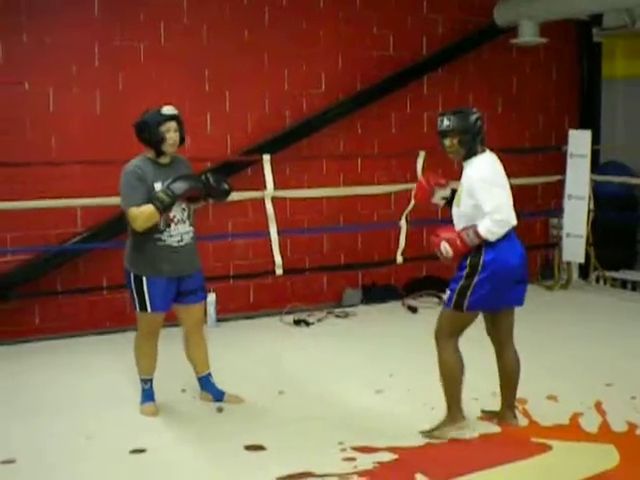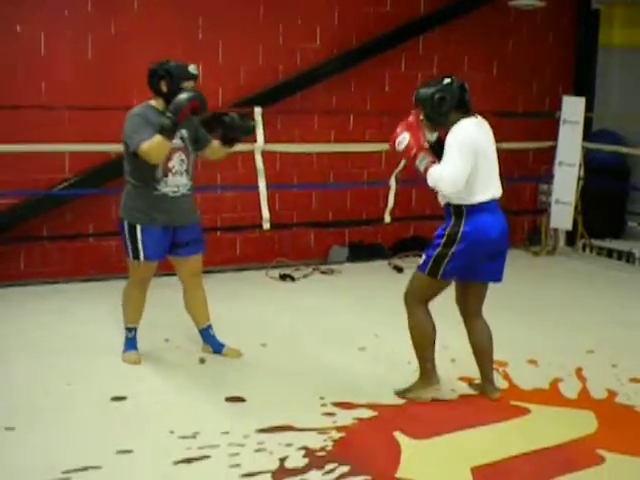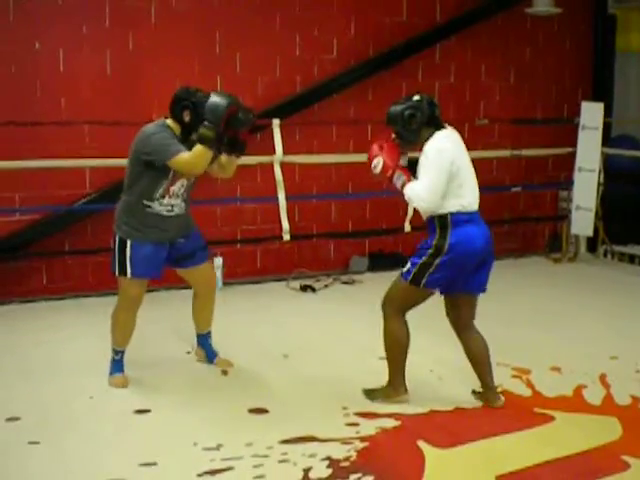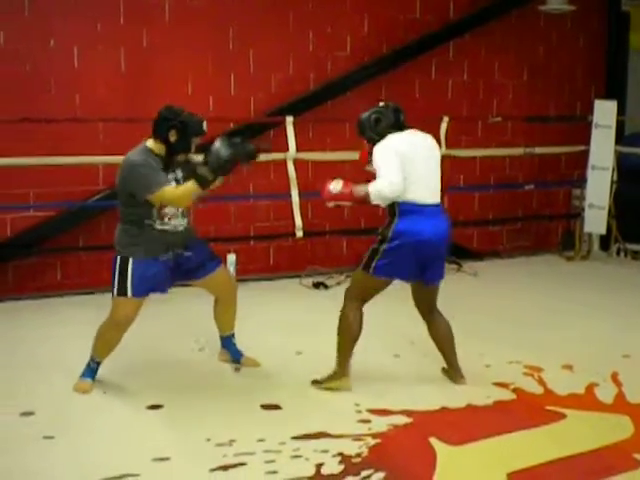
dt=1s
person 1, frame 1
left shoulder: (478, 171)
right shoulder: (484, 162)
left elbow: (499, 218)
left wrist: (463, 240)
right wrist: (445, 194)
left hip: (488, 259)
right hip: (509, 254)
left knee: (445, 335)
right knee: (502, 340)
left ankle: (453, 417)
right ankle: (508, 411)
person 1, frame 2
left shoulder: (463, 134)
right shoulder: (477, 125)
left elbow: (449, 184)
left wrist: (419, 154)
right wrist: (429, 143)
left hip: (467, 227)
right hip: (491, 223)
left knee: (414, 298)
right knee: (471, 311)
left ankle: (428, 380)
right ankle: (488, 383)
person 1, frame 3
left shoulder: (436, 148)
right shoulder: (449, 136)
left elbow: (425, 201)
left wrist: (393, 171)
right wrist: (398, 163)
left hip: (451, 239)
right hip: (477, 235)
left knee: (392, 307)
right knee: (462, 321)
left ankle: (396, 387)
right ankle: (490, 392)
person 1, frame 4
left shoulder: (387, 147)
right shoulder: (427, 140)
left elbow: (390, 188)
left wrist: (351, 193)
right wrist: (370, 185)
left hip: (406, 229)
right hip: (438, 226)
left knee: (353, 299)
right knee: (427, 306)
left ankle: (341, 373)
right ankle: (455, 370)
person 2, frame 1
left shoulder: (182, 165)
right shoulder: (136, 171)
right elbow: (137, 220)
left wrist: (207, 191)
right wrist: (171, 194)
left hip: (187, 264)
right hip: (150, 268)
left knee: (195, 325)
right knee: (149, 330)
left ankle: (207, 387)
right ankle: (146, 391)
person 2, frame 2
left shoulder: (187, 119)
right shoulder: (139, 116)
left elbow: (211, 152)
right elbow: (153, 154)
left wrist: (230, 135)
right wrist: (172, 119)
left hip: (184, 215)
right hip: (145, 216)
left knee: (193, 276)
right knee: (140, 278)
left ankle: (210, 340)
right ankle: (130, 340)
person 2, frame 3
left shoulder: (191, 137)
right shoulder: (153, 136)
left elbow: (224, 171)
right elbow: (192, 166)
left wrist: (234, 141)
right wrist: (213, 129)
left hip: (179, 229)
right hip: (139, 232)
left knee: (207, 284)
right knee: (130, 298)
left ankle: (205, 348)
right ankle: (117, 362)
person 2, frame 4
left shoulder: (176, 158)
right shoulder: (136, 164)
left elbow: (204, 182)
right elbow: (175, 199)
left wrist: (228, 163)
right wrist: (208, 173)
left hip: (181, 243)
right hip: (139, 250)
left knee: (226, 286)
right knee: (121, 318)
left ankle: (229, 350)
right ankle: (91, 368)
